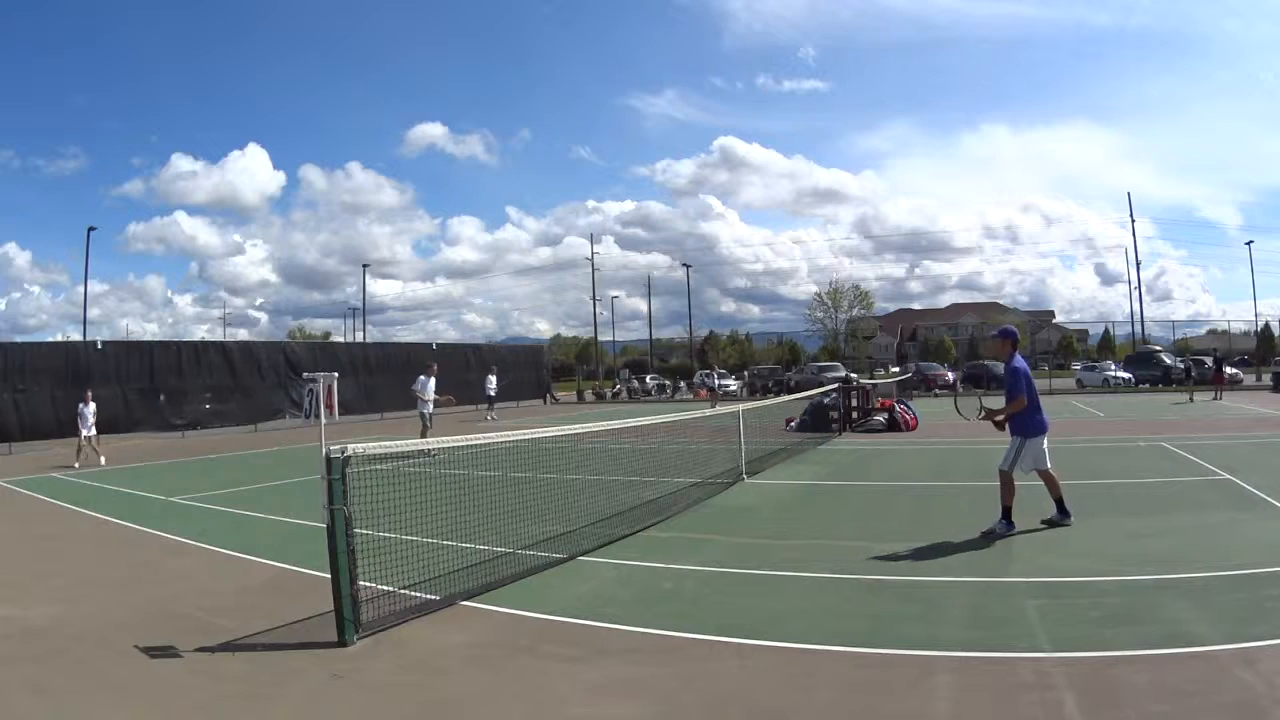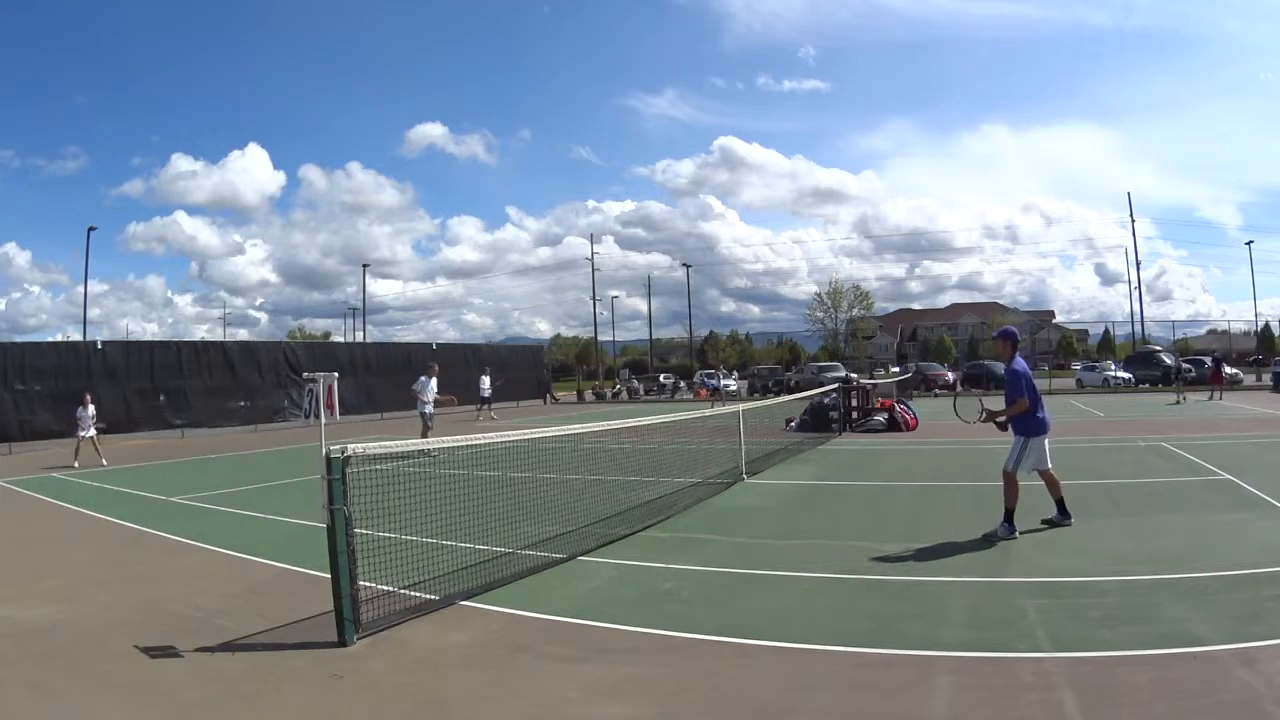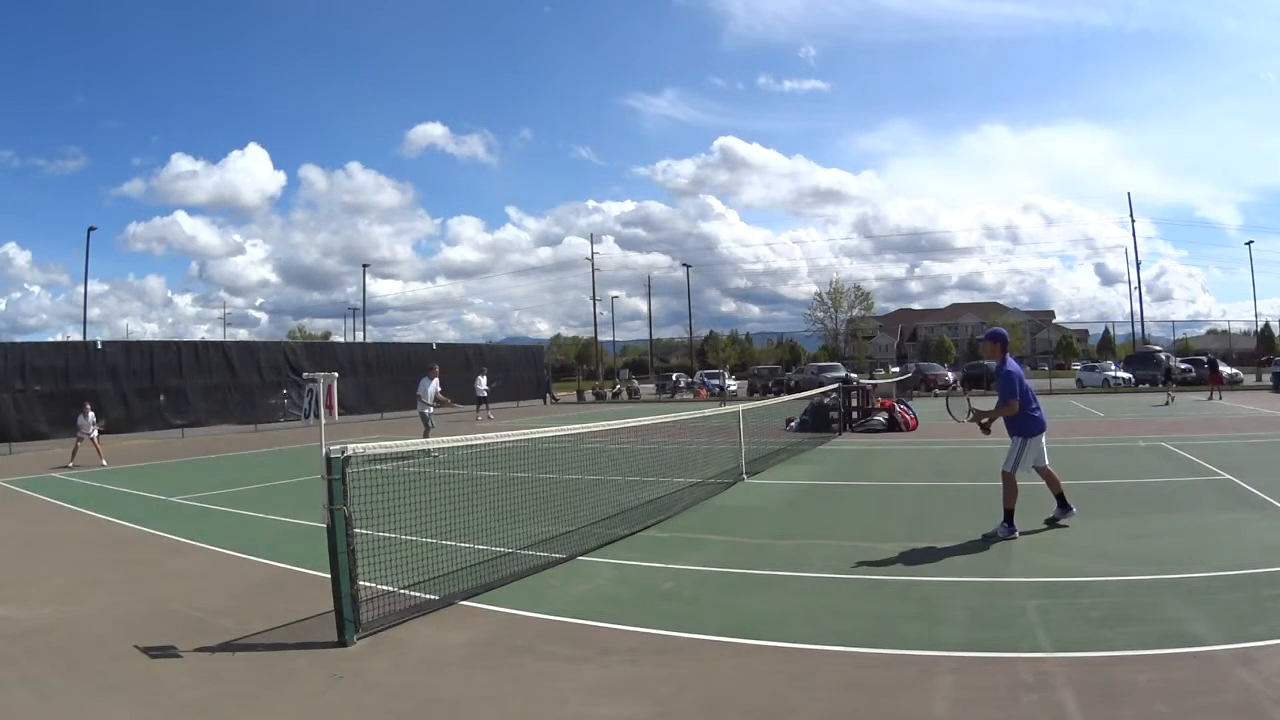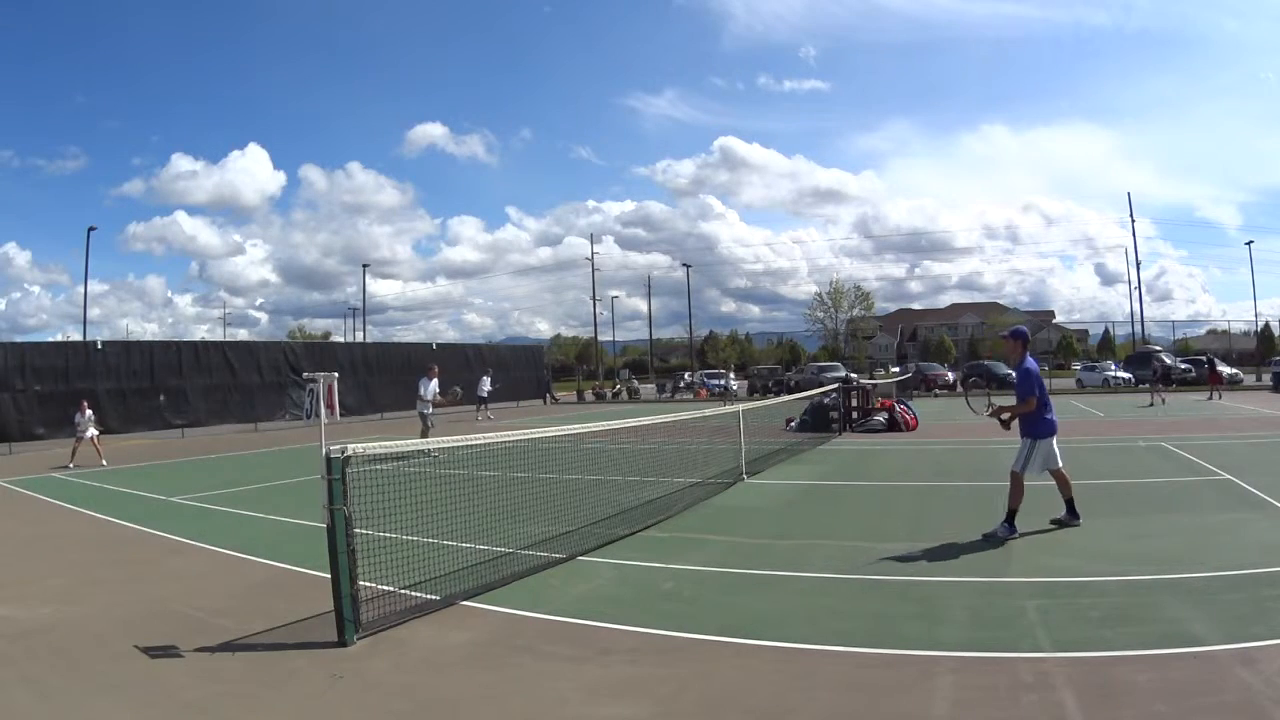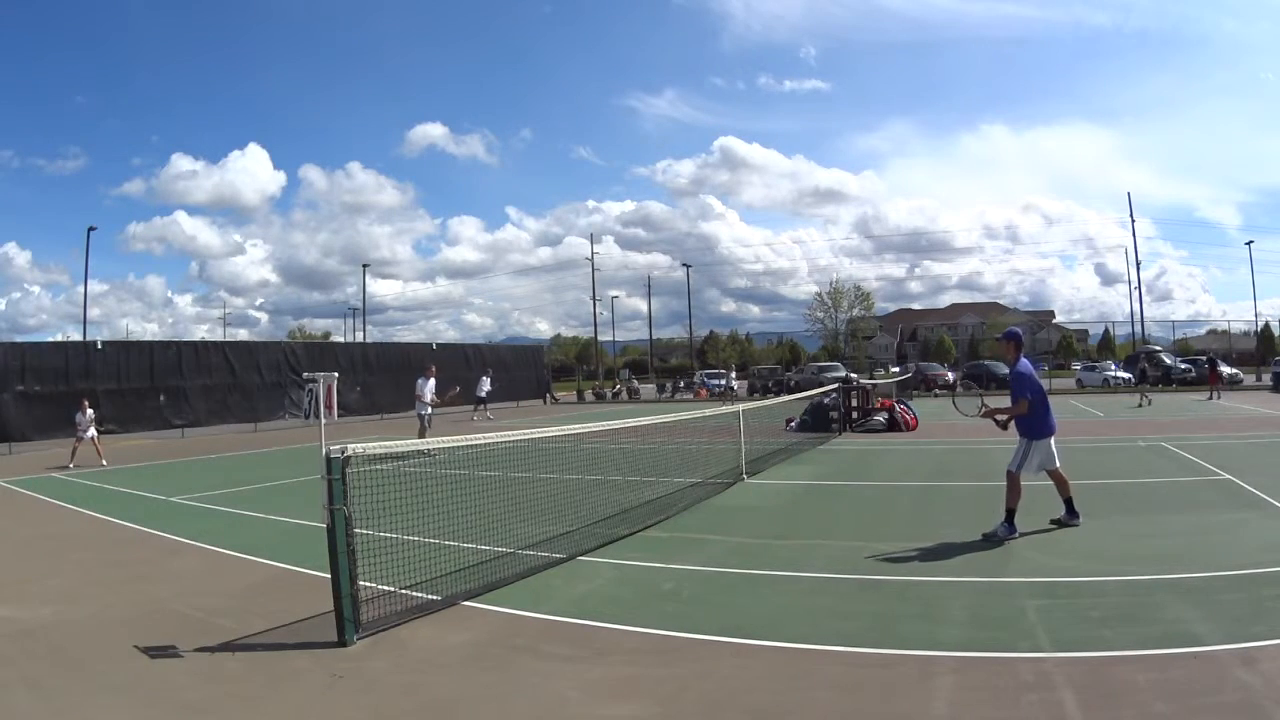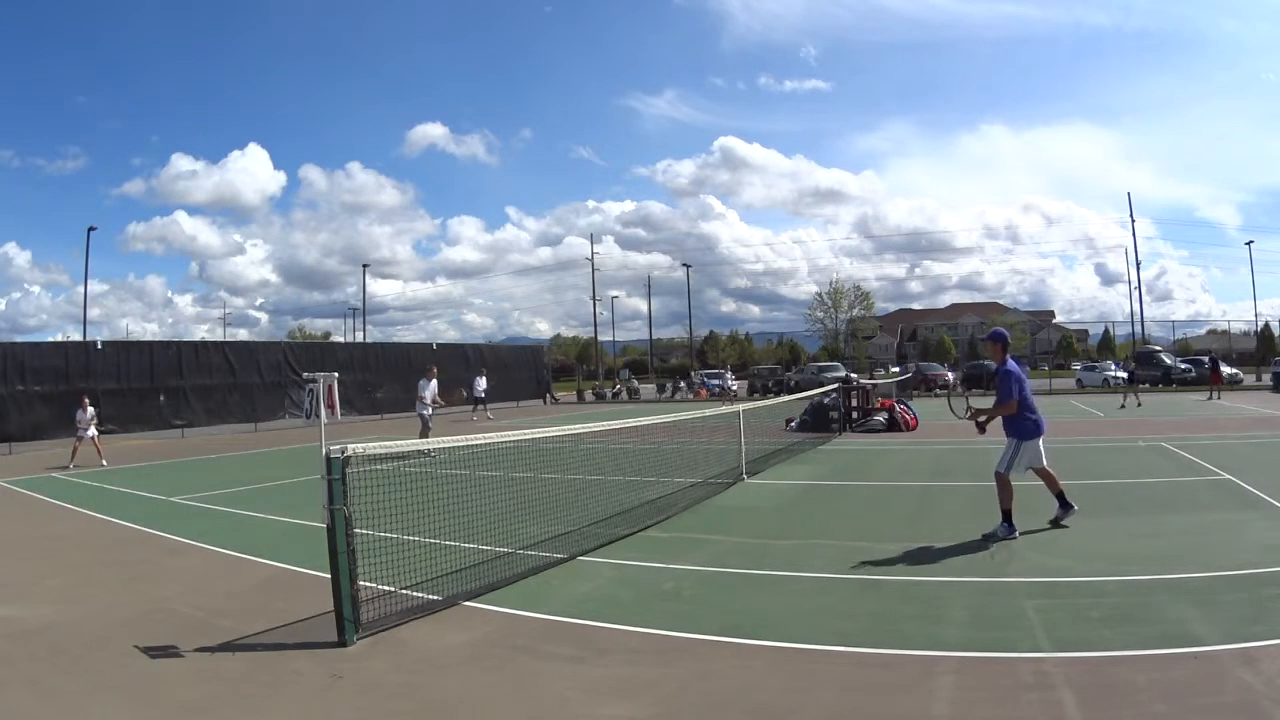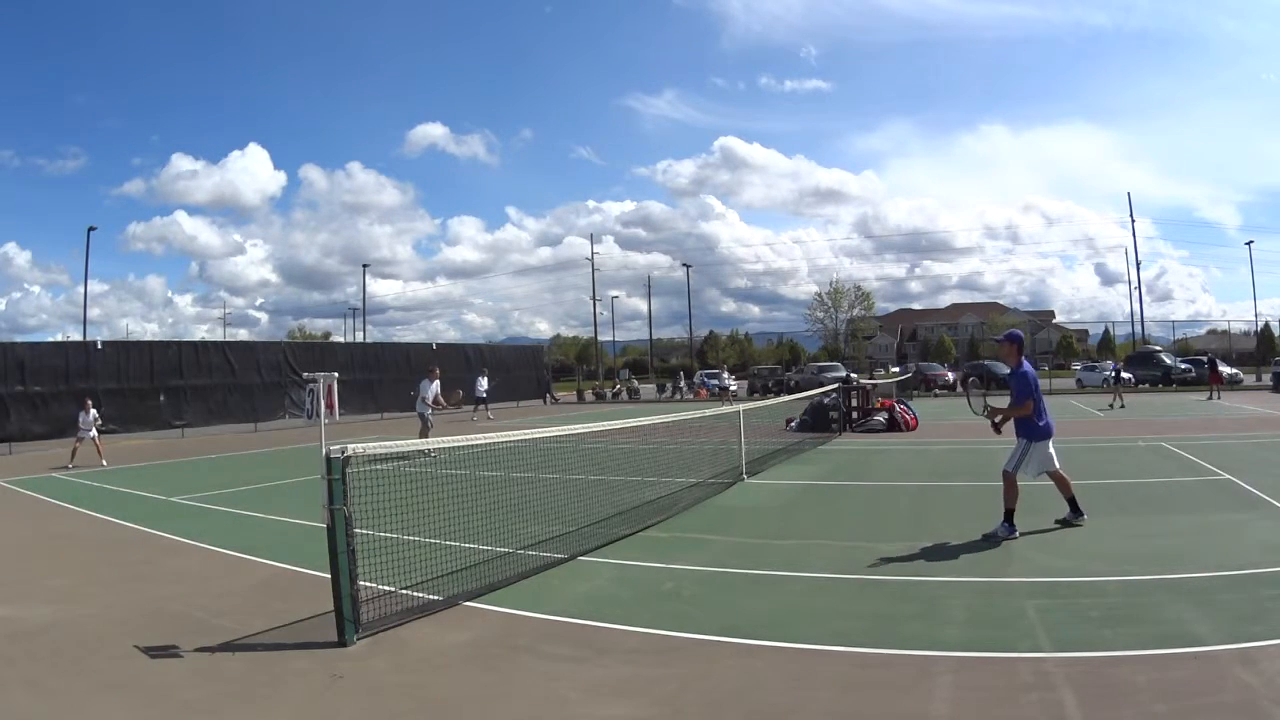
dt=0.4s
person 1, frame 1
left shoulder: (1014, 368)
right shoulder: (1016, 364)
left elbow: (1021, 402)
left wrist: (996, 413)
right wrist: (1004, 419)
left hip: (1027, 430)
right hip: (1036, 426)
left knee: (1005, 472)
right knee: (1044, 470)
left ankle: (1006, 522)
right ankle: (1063, 513)
person 1, frame 2
left shoulder: (1015, 370)
right shoulder: (1016, 365)
left elbow: (1022, 404)
left wrist: (997, 415)
right wrist: (1005, 419)
left hip: (1029, 430)
right hip: (1037, 426)
left knee: (1009, 473)
right knee: (1044, 470)
left ankle: (1008, 525)
right ankle: (1063, 513)
person 1, frame 3
left shoulder: (1008, 372)
right shoulder: (1003, 368)
left elbow: (1013, 407)
right elbow: (1003, 401)
left wrist: (984, 415)
right wrist: (989, 421)
left hip: (1027, 429)
right hip: (1033, 425)
left knee: (1007, 474)
right knee: (1042, 468)
left ankle: (1008, 526)
right ankle: (1063, 507)
person 1, frame 4
left shoulder: (1027, 369)
right shoulder: (1023, 366)
left elbow: (1031, 404)
left wrist: (1003, 410)
right wrist: (1009, 419)
left hip: (1037, 431)
right hip: (1044, 427)
left knee: (1016, 475)
right knee: (1056, 470)
left ankle: (1009, 526)
right ankle: (1072, 514)
person 1, frame 5
left shoulder: (1019, 371)
right shoulder: (1020, 366)
left elbow: (1023, 407)
left wrist: (996, 412)
right wrist: (1007, 419)
left hip: (1034, 432)
right hip: (1043, 428)
left knee: (1013, 475)
right knee: (1053, 470)
left ankle: (1009, 526)
right ankle: (1071, 513)
person 1, frame 6
left shoulder: (1007, 372)
right shoulder: (1003, 369)
left elbow: (1010, 407)
right elbow: (1001, 403)
left wrist: (981, 412)
right wrist: (985, 421)
left hip: (1023, 432)
right hip: (1031, 427)
left knee: (1001, 475)
right knee: (1040, 468)
left ankle: (1007, 526)
right ankle: (1065, 506)
person 1, frame 7
left shoulder: (1023, 373)
right shoulder: (1016, 372)
left elbow: (1027, 408)
right elbow: (1015, 404)
left wrist: (999, 412)
right wrist: (1000, 422)
left hip: (1033, 434)
right hip: (1040, 431)
left knee: (1009, 474)
right knee: (1053, 471)
left ankle: (1008, 526)
right ankle: (1076, 512)
